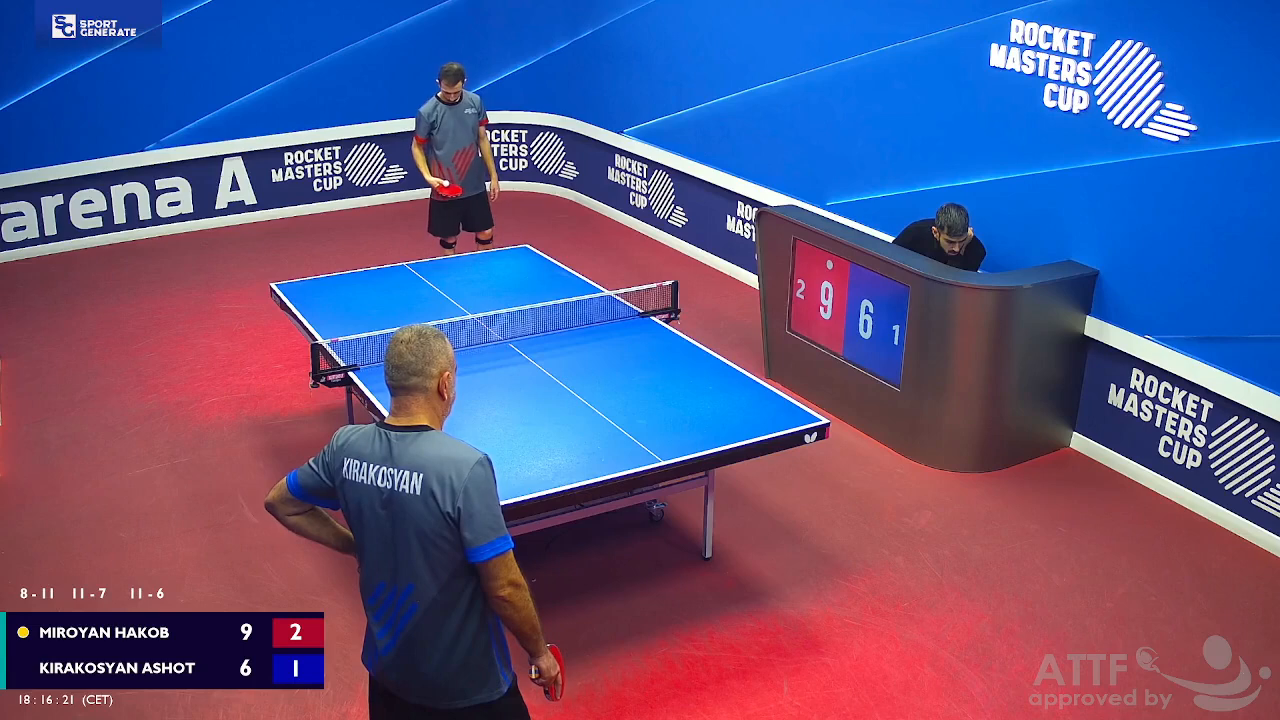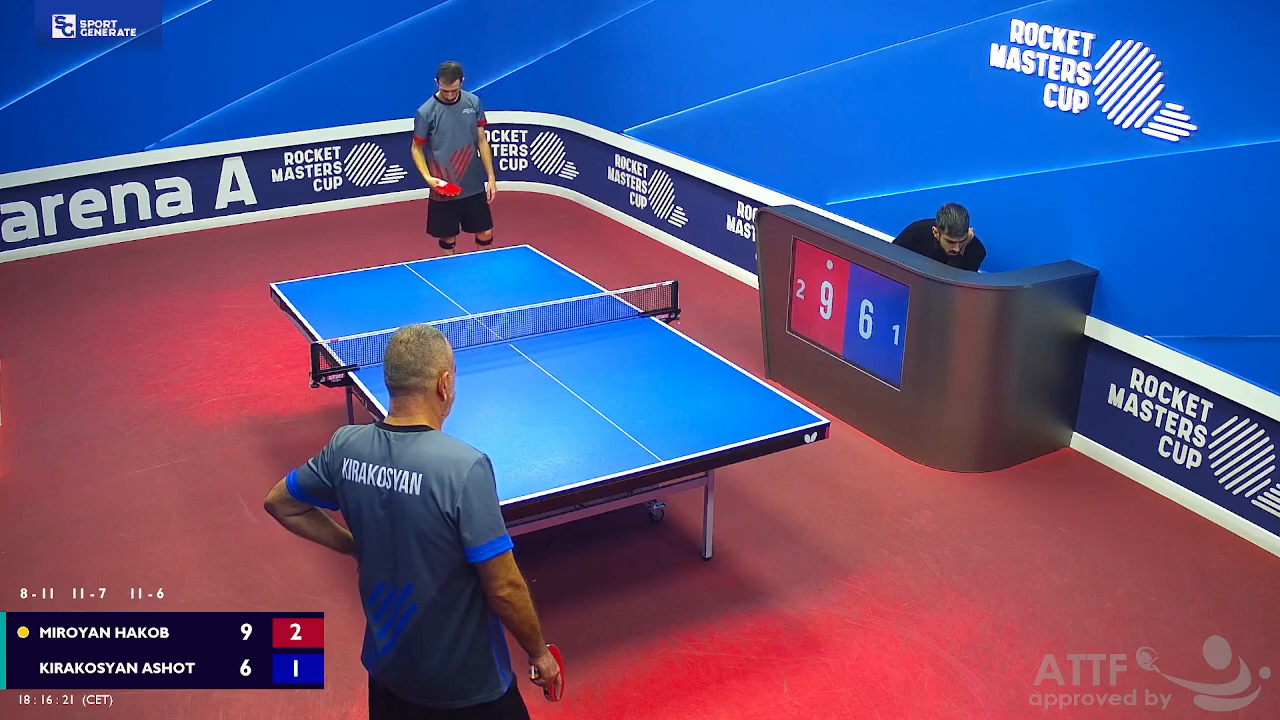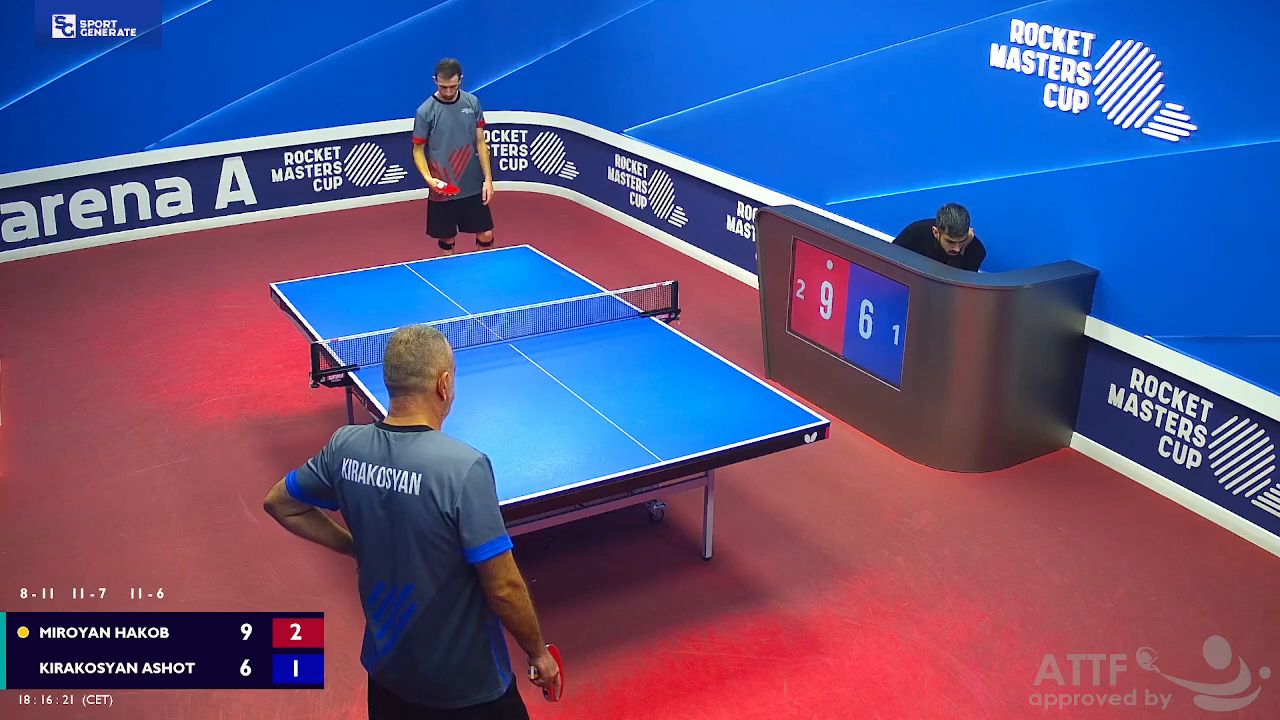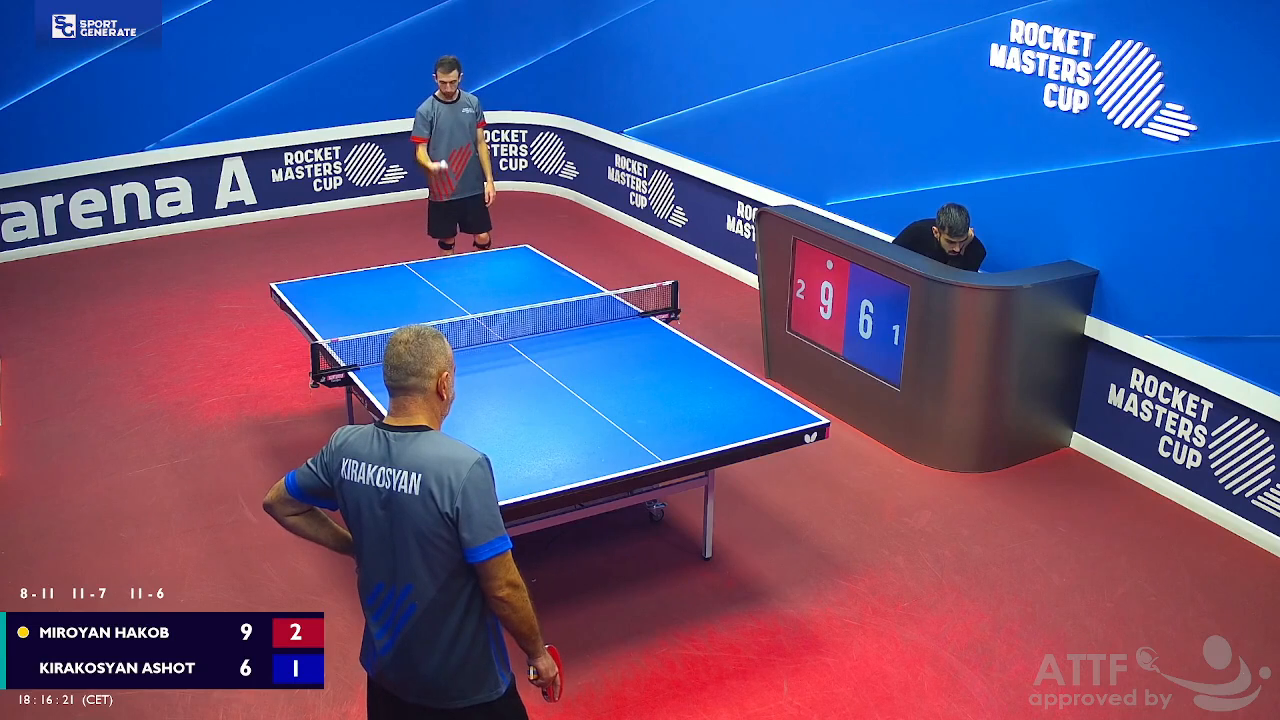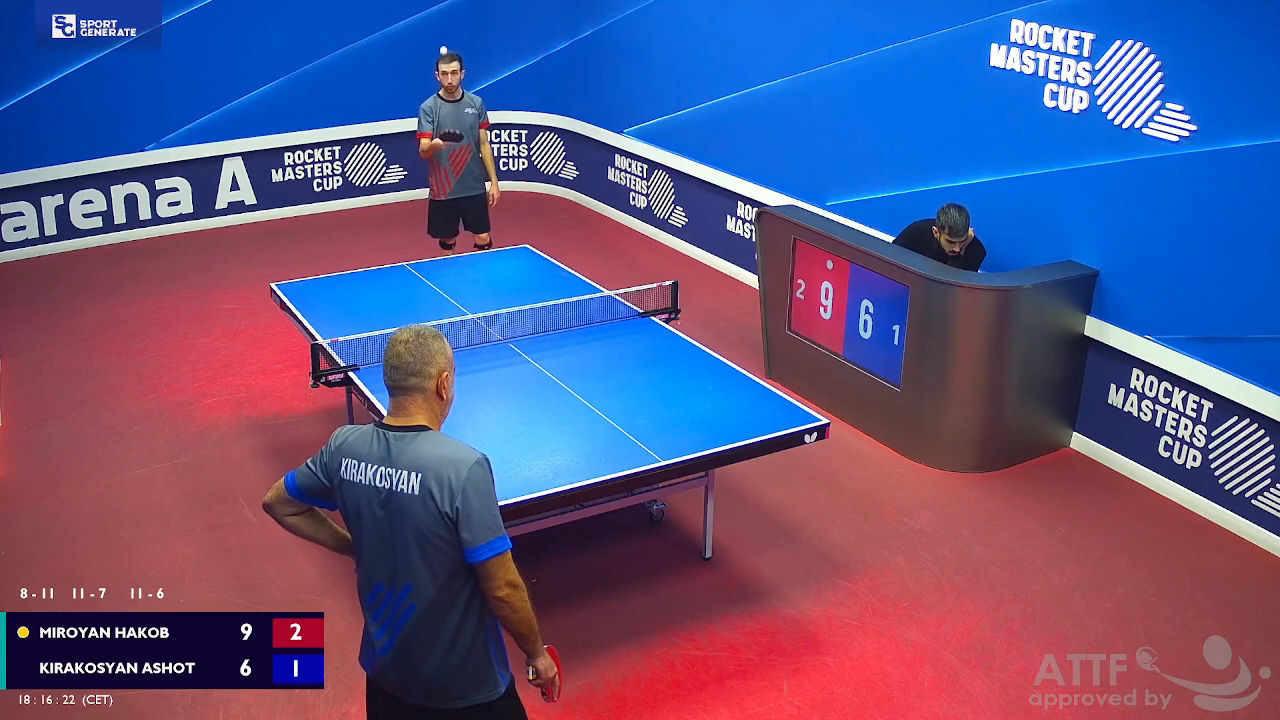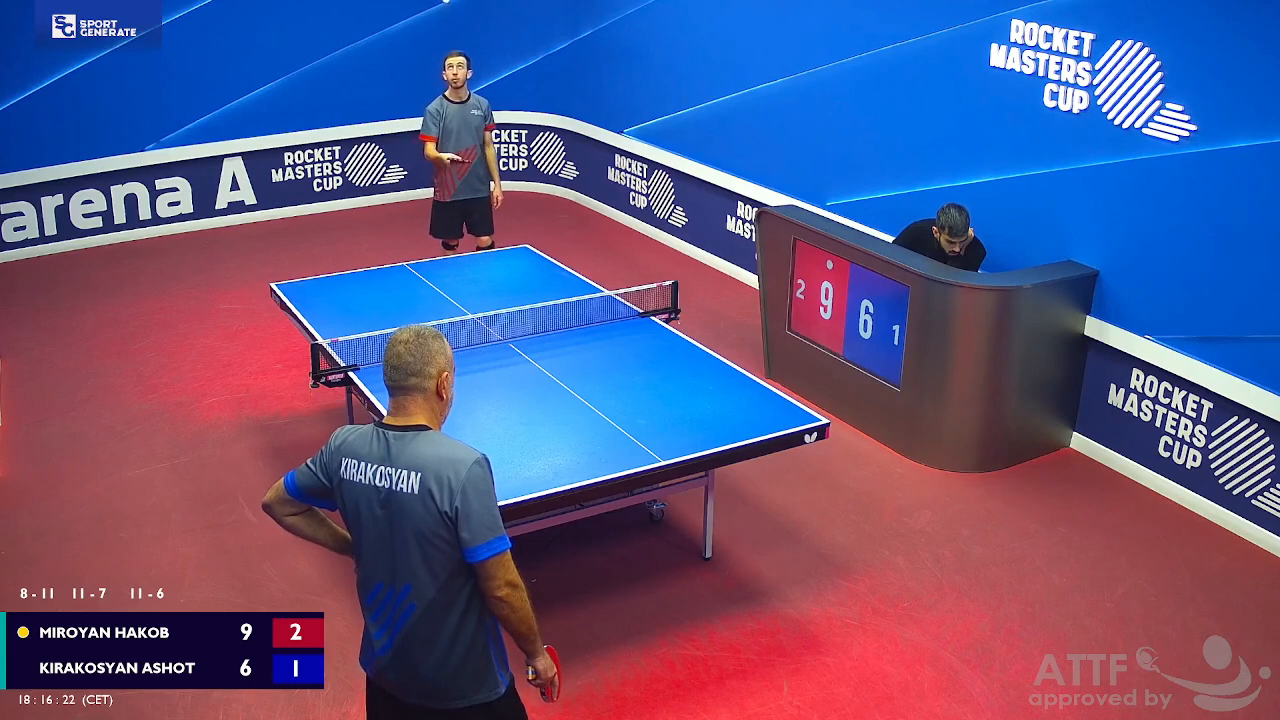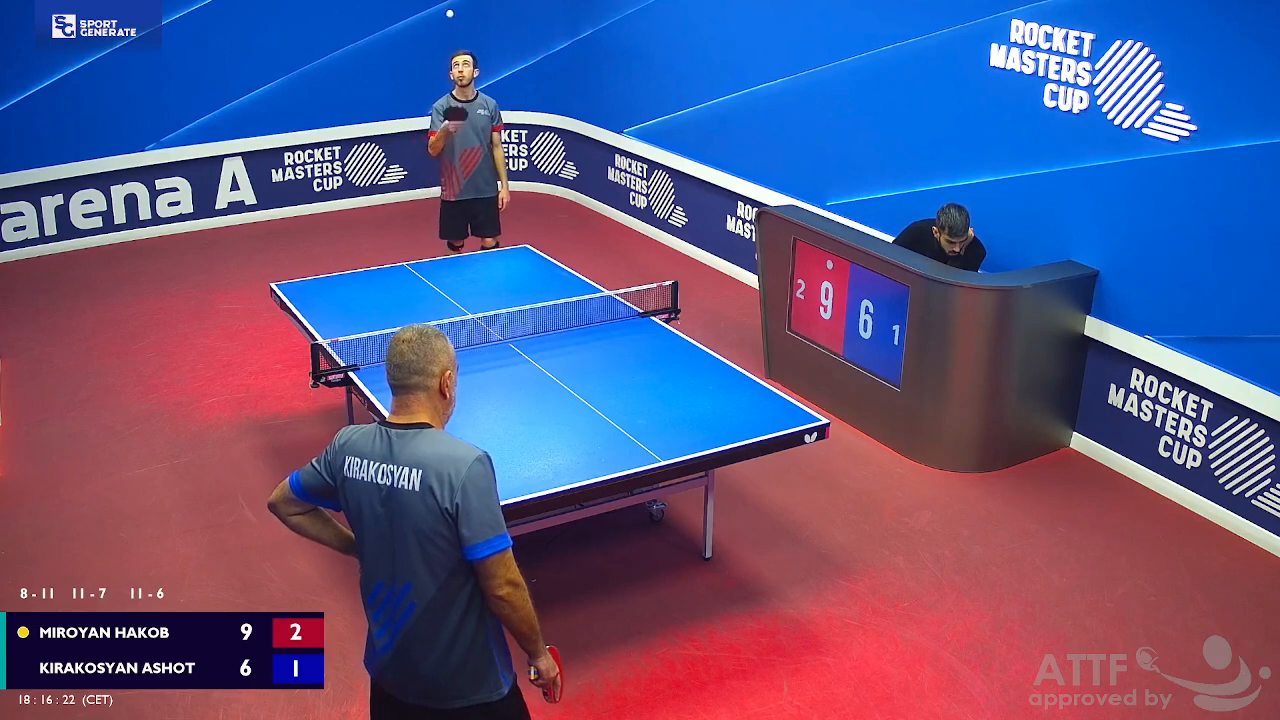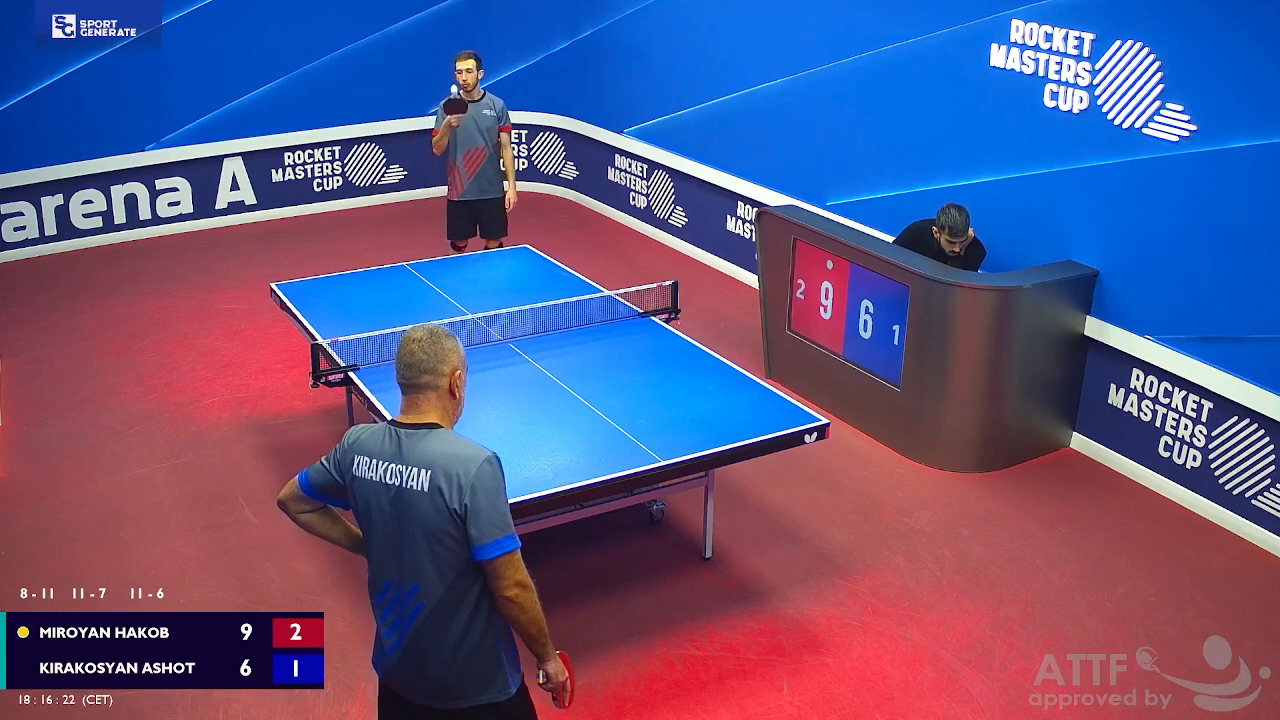
dt=0.2s
person 1, frame 1
left shoulder: (347, 446)
right shoulder: (464, 467)
left elbow: (281, 504)
right elbow: (504, 589)
right wrist: (540, 652)
left hip: (387, 668)
right hip: (468, 685)
person 1, frame 2
left shoulder: (346, 447)
right shoulder: (463, 467)
left elbow: (280, 503)
right elbow: (503, 589)
right wrist: (539, 653)
left hip: (386, 669)
right hip: (468, 686)
person 1, frame 3
left shoulder: (345, 447)
right shoulder: (463, 467)
left elbow: (279, 504)
right elbow: (502, 588)
right wrist: (538, 653)
left hip: (385, 668)
right hip: (466, 686)
person 1, frame 4
left shoulder: (345, 446)
right shoulder: (463, 467)
left elbow: (279, 504)
right elbow: (502, 589)
right wrist: (538, 653)
left hip: (385, 668)
right hip: (466, 685)
person 1, frame 5
left shoulder: (345, 446)
right shoulder: (463, 467)
left elbow: (278, 503)
right elbow: (502, 589)
right wrist: (537, 653)
left hip: (385, 668)
right hip: (466, 686)
person 1, frame 6
left shoulder: (344, 446)
right shoulder: (462, 467)
left elbow: (277, 504)
right elbow: (501, 588)
right wrist: (536, 653)
left hip: (384, 668)
right hip: (466, 686)
person 1, frame 7
left shoulder: (348, 446)
right shoulder: (464, 465)
left elbow: (283, 504)
right elbow: (502, 587)
right wrist: (538, 652)
left hip: (388, 669)
right hip: (469, 685)
person 1, frame 8
left shoulder: (357, 444)
right shoulder: (472, 465)
left elbow: (293, 501)
right elbow: (510, 588)
right wrist: (546, 656)
left hip: (397, 668)
right hip: (477, 685)
person 2, frame 1
left shoulder: (475, 102)
right shoulder: (427, 111)
left elbow: (483, 139)
right elbow: (417, 147)
left wrist: (493, 176)
right wrist: (427, 176)
left hip: (475, 186)
left knee: (485, 235)
right knee: (448, 241)
person 2, frame 2
left shoulder: (474, 102)
right shoulder: (426, 111)
left elbow: (482, 141)
right elbow: (416, 148)
left wrist: (491, 177)
right wrist: (427, 177)
left hip: (474, 187)
right hip: (443, 191)
left knee: (485, 235)
right knee: (447, 241)
person 2, frame 3
left shoulder: (472, 103)
right shoulder: (425, 111)
left elbow: (481, 142)
right elbow: (418, 150)
left wrist: (488, 179)
right wrist: (428, 178)
left hip: (473, 188)
right hip: (442, 192)
left knee: (485, 236)
right knee: (447, 241)
person 2, frame 4
left shoulder: (473, 103)
right shoulder: (425, 110)
left elbow: (481, 143)
right elbow: (420, 150)
left wrist: (489, 180)
right wrist: (430, 166)
left hip: (473, 188)
right hip: (442, 191)
left knee: (483, 239)
right knee: (447, 242)
person 2, frame 5
left shoulder: (476, 103)
right shoulder: (428, 108)
left elbow: (484, 144)
right elbow: (423, 151)
left wrist: (494, 181)
right wrist: (434, 144)
left hip: (474, 187)
right hip: (443, 190)
left knee: (483, 240)
right knee: (447, 242)
person 2, frame 6
left shoulder: (482, 105)
right shoulder: (434, 109)
left elbow: (489, 146)
right elbow: (428, 151)
left wrist: (497, 184)
right wrist: (441, 156)
left hip: (479, 190)
right hip: (447, 192)
left knee: (485, 242)
right knee: (450, 244)
person 2, frame 7
left shoulder: (490, 105)
right shoulder: (441, 107)
left elbow: (497, 147)
right elbow: (432, 150)
left wrist: (504, 185)
right wrist: (444, 130)
left hip: (486, 190)
right hip: (454, 191)
left knee: (490, 243)
right knee: (455, 245)
person 2, frame 8
left shoulder: (497, 105)
right shoulder: (447, 107)
left elbow: (506, 147)
right elbow: (437, 149)
left wrist: (512, 186)
right wrist: (447, 126)
left hip: (491, 191)
right hip: (459, 192)
left knee: (494, 245)
right knee: (459, 245)
